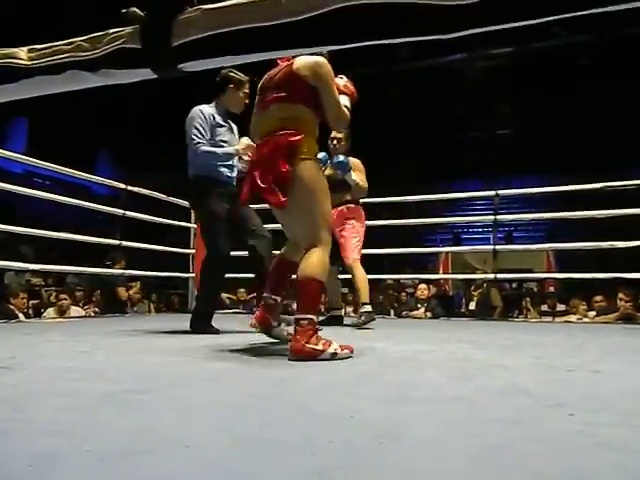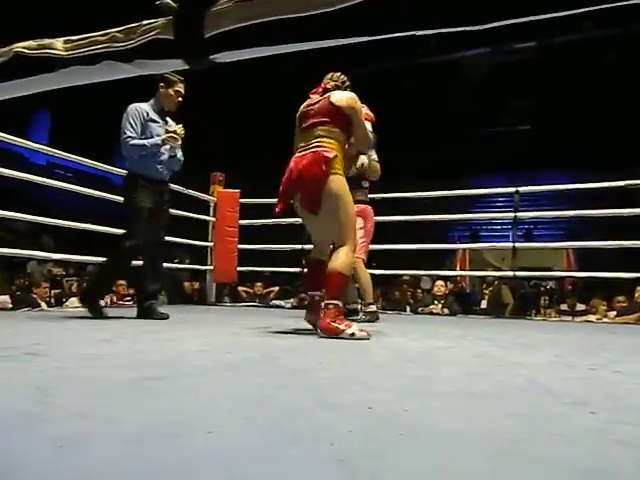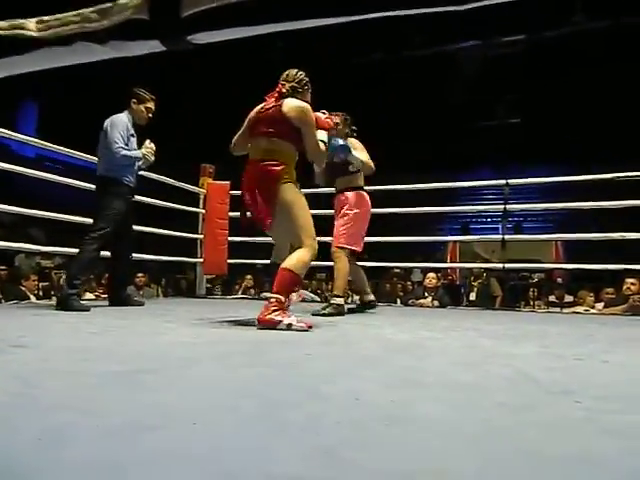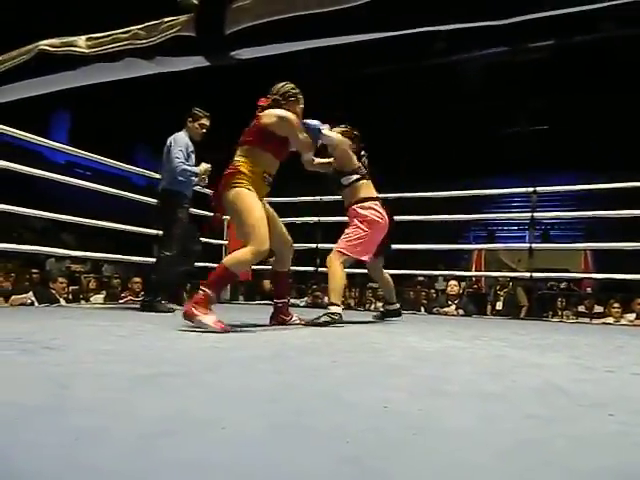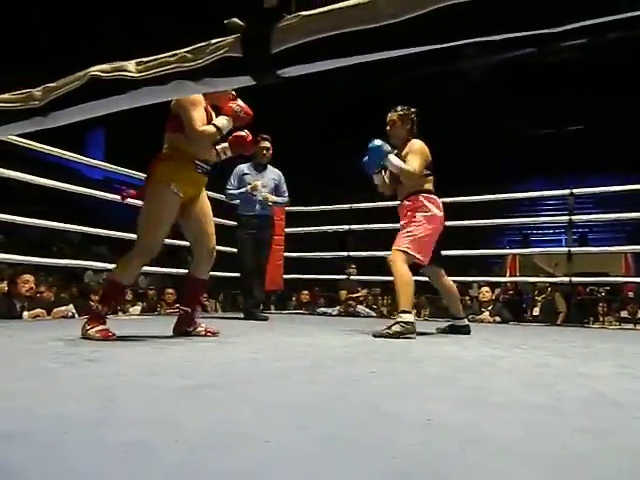
dt=0.7s
person 1, frame 1
left shoulder: (269, 78)
right shoulder: (316, 63)
left elbow: (257, 132)
right elbow: (339, 123)
right wrist: (345, 96)
left hip: (265, 160)
right hip: (295, 156)
left knee: (299, 239)
right knee: (317, 241)
left ankle: (268, 312)
right ankle: (304, 335)
person 1, frame 2
left shoulder: (306, 105)
right shoulder: (347, 98)
right elbow: (365, 144)
right wrist: (365, 122)
left hip: (298, 171)
right hip: (323, 169)
left knee: (322, 242)
right knee: (347, 243)
left ankle: (314, 306)
right ankle: (331, 317)
person 1, frame 3
left shoulder: (260, 109)
right shoulder: (300, 107)
left elbow: (236, 148)
right elbow: (317, 157)
right wrist: (322, 129)
left hip: (254, 181)
right hip: (277, 180)
left knee: (286, 244)
right knee: (307, 247)
left ankle: (277, 299)
right ankle: (274, 309)
person 1, frame 4
left shoulder: (263, 118)
right shoulder: (283, 117)
right elbow: (307, 148)
left hip: (249, 188)
right hip: (242, 184)
left knee: (285, 247)
right knee: (258, 247)
left ankle: (281, 312)
right ankle: (199, 304)
person 1, frame 5
left shoulder: (209, 110)
right shoulder: (193, 98)
right elbow: (198, 137)
left wrist: (229, 149)
right wrist: (228, 120)
left hip: (194, 186)
right hip: (170, 179)
left knee: (206, 251)
right knee: (146, 250)
left ankle: (186, 320)
right ankle: (95, 319)
person 2, frame 1
left shoulder: (231, 125)
right shoulder: (202, 113)
right elbow: (198, 152)
left wrist: (244, 159)
right wrist: (235, 151)
left hip: (231, 191)
right hip: (209, 190)
left knee: (261, 240)
right knee: (219, 252)
right ankle: (201, 318)
person 2, frame 2
left shoulder: (171, 124)
right shoulder: (138, 111)
left elbow: (176, 166)
right elbow: (128, 146)
left wrist: (175, 148)
right wrist: (160, 141)
left hip: (161, 188)
right hip: (139, 184)
left knee: (155, 245)
right knee: (134, 241)
left ankle: (147, 303)
right ankle: (93, 294)
person 2, frame 3
left shoulder: (128, 127)
right shoulder: (118, 121)
right elbow: (117, 154)
left wrist: (144, 161)
right wrist: (141, 153)
left hip: (123, 191)
right hip: (113, 189)
left knee: (123, 242)
right knee: (97, 238)
left ankle: (118, 292)
right ankle: (69, 293)
person 2, frame 4
left shoulder: (186, 143)
right shoulder: (180, 139)
right elbow: (176, 168)
left wrist: (197, 180)
right wrist: (198, 170)
left hip: (178, 201)
right hip: (175, 200)
left knee: (191, 248)
right knee: (171, 249)
left ankle: (170, 291)
right ankle: (152, 298)
person 2, frame 5
left shoulder: (276, 174)
right shoulder: (241, 170)
left elbow: (285, 199)
right elbow: (229, 194)
left wrist: (274, 199)
right wrist: (248, 190)
left hip: (266, 222)
right hip: (245, 221)
left knee: (260, 265)
right knee: (246, 265)
left ankle: (253, 306)
right ankle: (250, 305)
person 3, frame 1
left shoulder: (354, 163)
right shoulder: (324, 165)
left elbow: (362, 192)
left wrist: (348, 173)
left hip: (350, 215)
right hip: (330, 217)
left knee: (351, 261)
right knee: (329, 267)
left ankle: (366, 309)
person 3, frame 2
left shoulder: (363, 161)
left elbow: (375, 175)
left wrist: (369, 147)
left hip: (360, 212)
left knee: (355, 260)
left ankle: (370, 308)
right ankle: (351, 305)
person 3, frame 3
left shoulder: (352, 144)
right shoulder: (330, 153)
left elbow: (369, 167)
right elbow: (320, 181)
left wrist: (350, 155)
left hip: (355, 202)
right hip: (342, 204)
left knee: (338, 250)
right knee: (346, 255)
left ankle: (337, 302)
right ankle: (367, 297)
person 3, frame 4
left shoulder: (345, 155)
right shoulder: (338, 162)
left elbow: (339, 142)
left wrist: (320, 131)
left hip: (367, 216)
right hip: (374, 217)
left knee: (335, 259)
right knee: (374, 267)
left ankle: (334, 311)
right ankle: (392, 306)
person 3, frame 5
left shoulder: (416, 146)
right shoulder: (398, 151)
left elbow: (411, 177)
right elbow: (387, 190)
left wrist: (389, 157)
right wrist: (375, 171)
left hip: (424, 209)
right hip: (414, 212)
left knee: (397, 258)
right knee: (434, 272)
left ankle: (405, 321)
right ankle: (460, 321)
